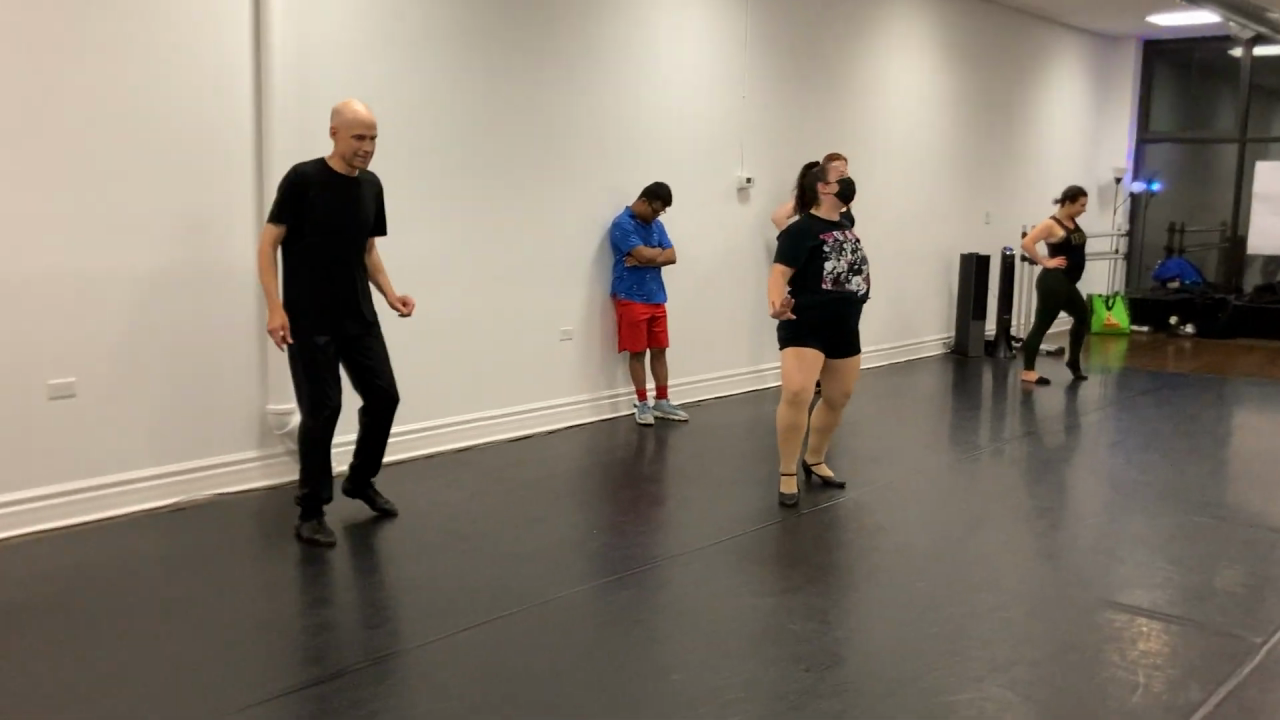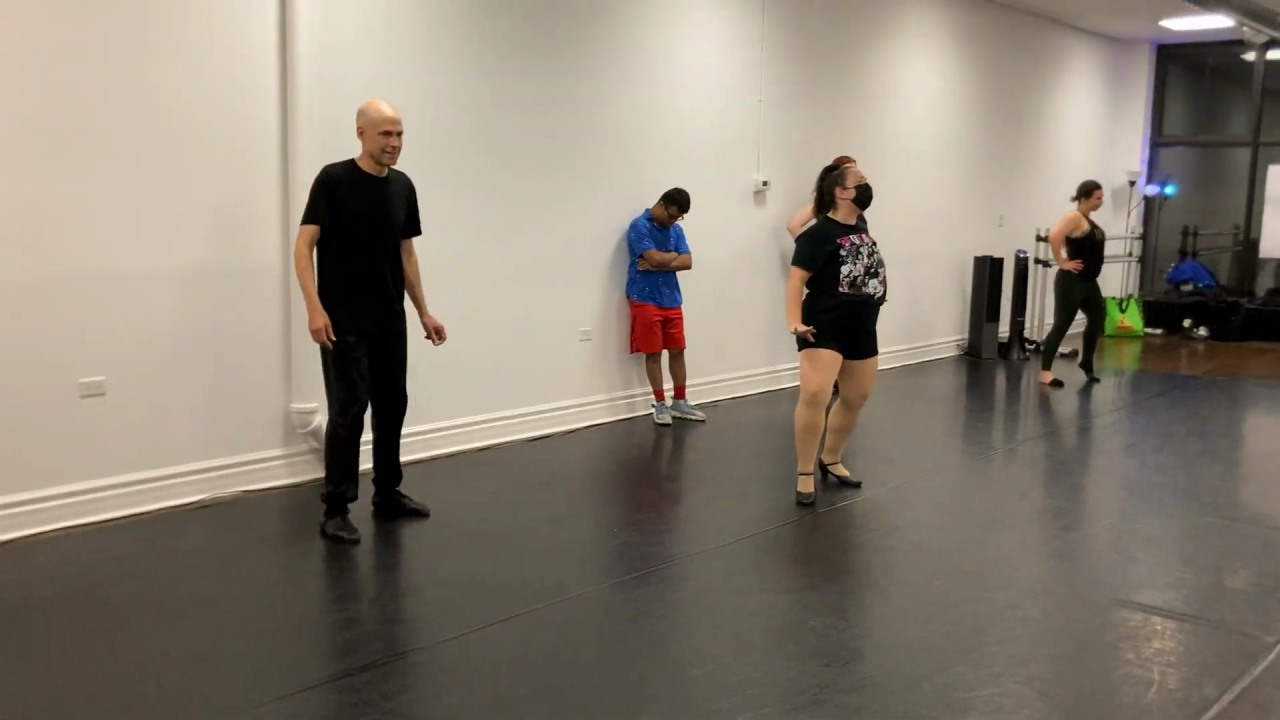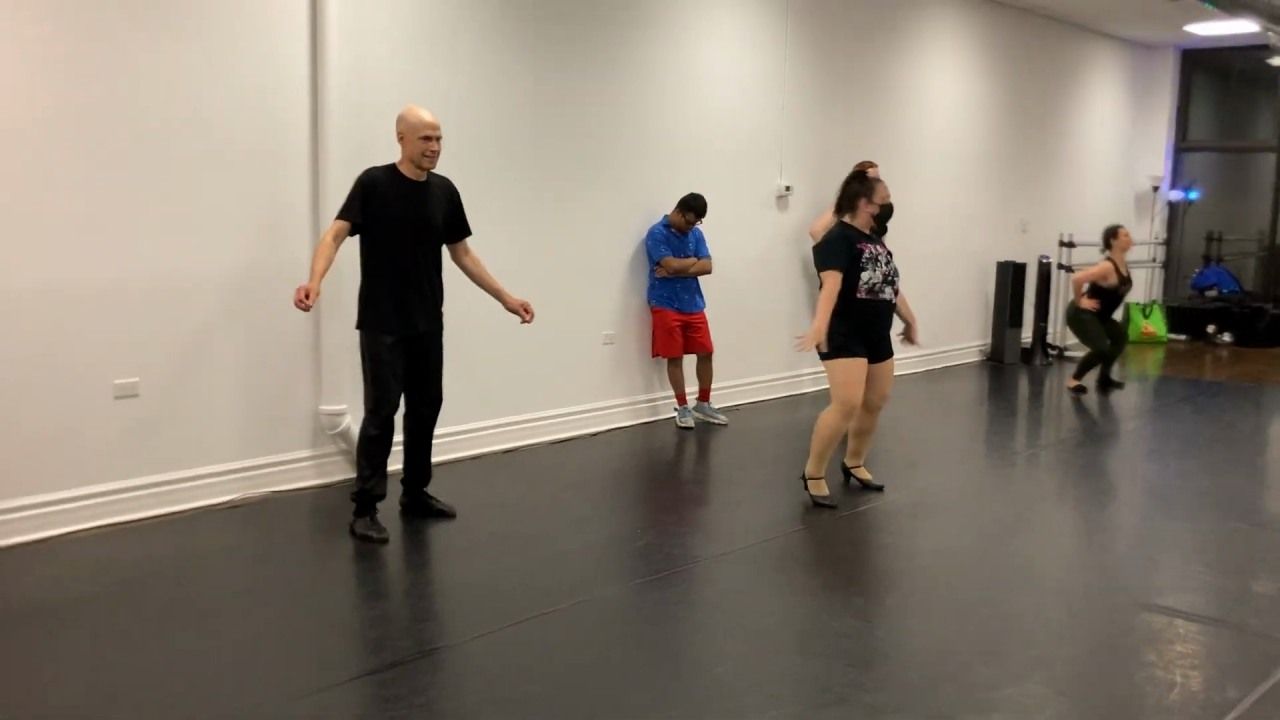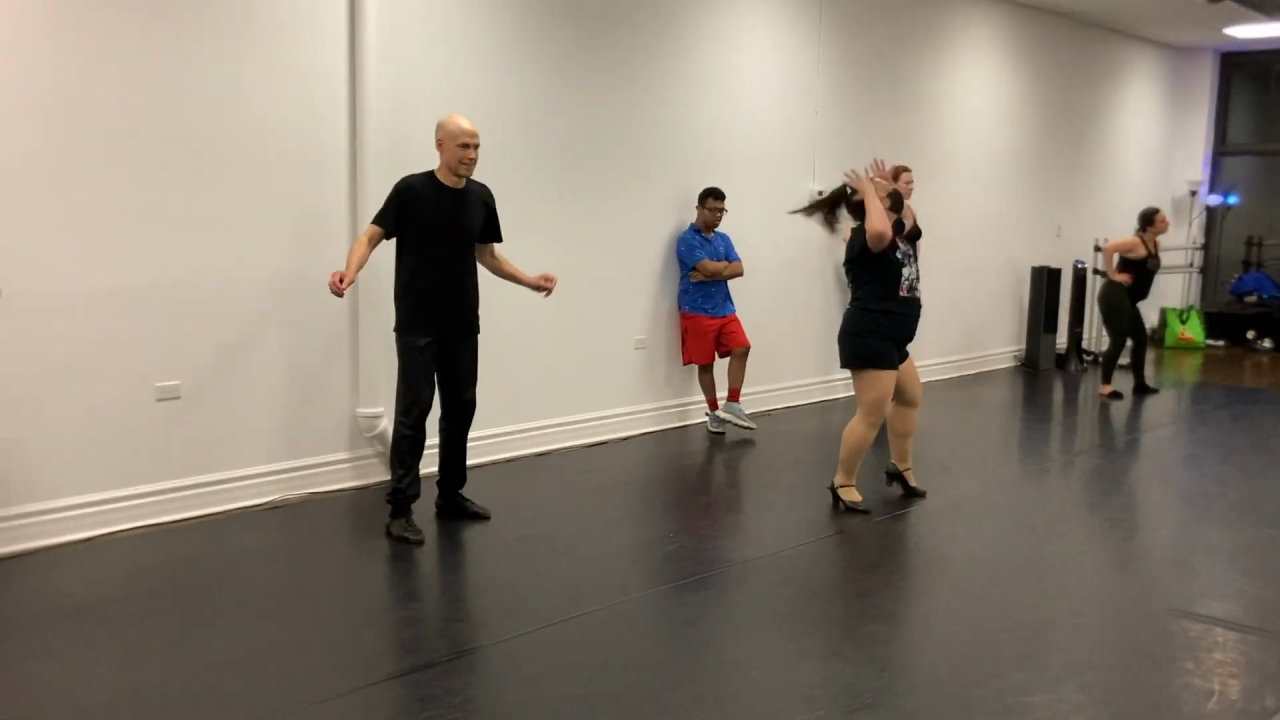
dt=0.5s
person 1, frame 1
left shoulder: (371, 185)
right shoulder: (302, 179)
right elbow: (268, 243)
left wrist: (390, 295)
right wrist: (275, 308)
left hip: (359, 319)
right hip: (310, 323)
left knee: (384, 397)
right knee: (321, 412)
left ankle: (361, 480)
right ankle: (311, 513)
person 1, frame 2
left shoulder: (403, 186)
right shoulder: (333, 179)
right elbow: (304, 245)
left wrist: (424, 311)
right wrist: (315, 307)
left hip: (389, 321)
right hip: (343, 324)
left knee: (392, 405)
right knee: (348, 411)
left ankle: (387, 493)
right ankle: (335, 510)
person 1, frame 3
left shoulder: (444, 191)
right shoulder: (374, 183)
left elbow: (463, 254)
right elbow: (335, 234)
left wrist: (505, 298)
right wrist: (315, 282)
left hip: (427, 323)
right hip: (382, 324)
left knee: (426, 407)
right knee: (381, 411)
left ankle: (415, 493)
right ankle: (364, 509)
person 1, frame 4
left shoulder: (482, 196)
right shoulder: (411, 191)
left elbow: (490, 255)
right elbow: (371, 237)
left wrist: (528, 280)
right wrist: (349, 271)
left hip: (462, 325)
right hip: (417, 326)
left knee: (461, 408)
right knee: (414, 410)
left ankle: (450, 495)
right ankle: (400, 510)
person 2, frame 1
left shoulder: (845, 226)
right shoulder: (801, 230)
right elbow: (779, 274)
right wrist: (776, 306)
left hip: (844, 328)
right hip: (805, 328)
left knee: (838, 398)
right knee: (796, 393)
left ankle: (814, 461)
right ankle: (787, 475)
person 2, frame 2
left shoulder: (861, 229)
right shoulder: (820, 233)
right elbow: (796, 279)
right wrist: (794, 321)
left hip: (862, 329)
right hip: (824, 329)
left knee: (856, 399)
right knee: (815, 394)
left ankle: (831, 460)
right ankle: (805, 474)
person 2, frame 3
left shoulder: (874, 238)
right shoulder: (839, 239)
left elbow: (889, 284)
right elbow: (831, 285)
left wrist: (909, 320)
right wrist: (819, 327)
left hip: (876, 334)
right hip: (843, 335)
left knee: (875, 402)
right knee: (847, 404)
left ankle: (853, 464)
right ankle: (813, 474)
person 2, frame 4
left shoulder: (894, 233)
right shoulder: (865, 237)
left elbow: (900, 222)
right elbow: (880, 231)
left wrist: (885, 188)
right wrist: (871, 195)
left hip: (890, 339)
right hip: (868, 338)
left knee: (910, 399)
right knee: (871, 415)
left ankle: (901, 468)
right ankle: (843, 483)
person 3, frame 1
left shoulder: (657, 225)
right shoulder: (622, 224)
left elbow: (671, 256)
right elbow: (645, 254)
left wrist: (644, 260)
right wrist: (658, 251)
left hip: (656, 297)
right hip: (631, 298)
left knee: (659, 350)
right knee: (637, 352)
left ankle: (662, 402)
right ankle: (642, 404)
person 3, frame 2
left shoulder: (676, 230)
right shoulder: (639, 226)
left elbow: (687, 262)
right elbow: (655, 257)
left wrist: (659, 264)
right wrist: (673, 255)
left hip: (672, 299)
right hip: (645, 300)
left knee: (677, 350)
right knee: (653, 353)
left ankle: (679, 402)
right ankle: (660, 404)
person 3, frame 3
left shoulder: (696, 234)
right shoulder: (657, 234)
left elbow: (707, 267)
right elbow: (671, 265)
left wrist: (677, 269)
right wrist: (693, 261)
left hip: (694, 304)
right hip: (666, 306)
left knee: (705, 353)
right knee: (674, 357)
left ankle: (703, 404)
right ankle: (682, 408)
person 3, frame 4
left shoulder: (724, 239)
right shoulder: (687, 239)
left elbow: (738, 270)
right elbow: (709, 268)
left wrist: (712, 274)
right wrist: (725, 265)
left hip: (725, 308)
right hip: (697, 311)
left knee: (741, 349)
right knee: (705, 363)
left ankle: (733, 406)
right ankle: (715, 413)
person 4, frame 1
left shoulder: (1073, 221)
right shoulder: (1051, 224)
right elbow: (1026, 243)
right wrist: (1045, 262)
left hip: (1067, 283)
right hip: (1053, 283)
left knee: (1083, 316)
right knee: (1042, 325)
left ankle: (1074, 363)
right ankle: (1028, 371)
person 4, frame 2
left shoulder: (1088, 219)
right shoulder: (1074, 217)
right elbow: (1054, 237)
right wrist: (1062, 263)
left hip: (1089, 281)
right hip: (1071, 281)
left knee: (1096, 320)
right knee: (1061, 326)
left ankle: (1087, 364)
right ankle: (1045, 372)
person 4, frame 3
left shoulder: (1122, 262)
right shoulder: (1107, 267)
right elbow: (1077, 279)
right wrist: (1079, 302)
left hip: (1100, 315)
right hip: (1081, 314)
left knee: (1120, 337)
right knee: (1102, 349)
left ankle: (1104, 378)
right ankle: (1074, 380)
person 4, frame 4
left shoulder: (1155, 244)
right shoulder: (1135, 242)
right elbow: (1108, 248)
right wrist: (1112, 274)
left hip: (1129, 299)
right hip: (1115, 296)
left knee: (1140, 339)
right knee: (1119, 341)
left ankle: (1139, 384)
right ankle: (1105, 386)
